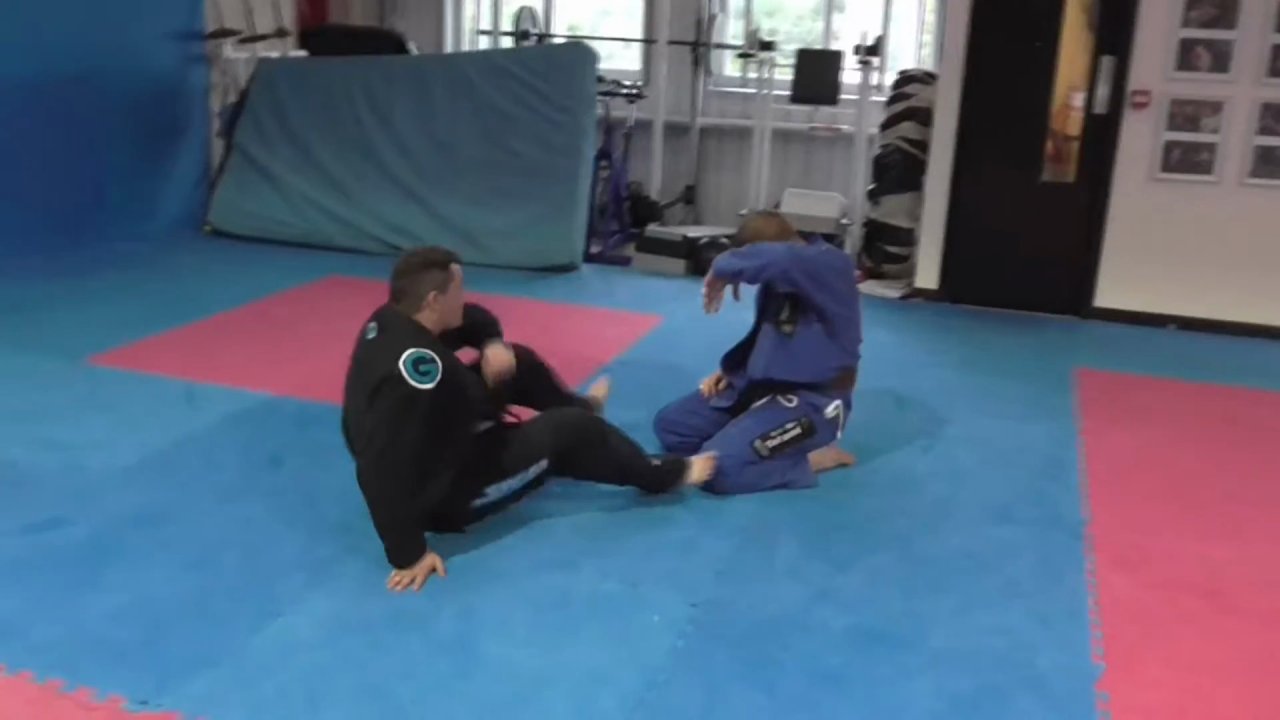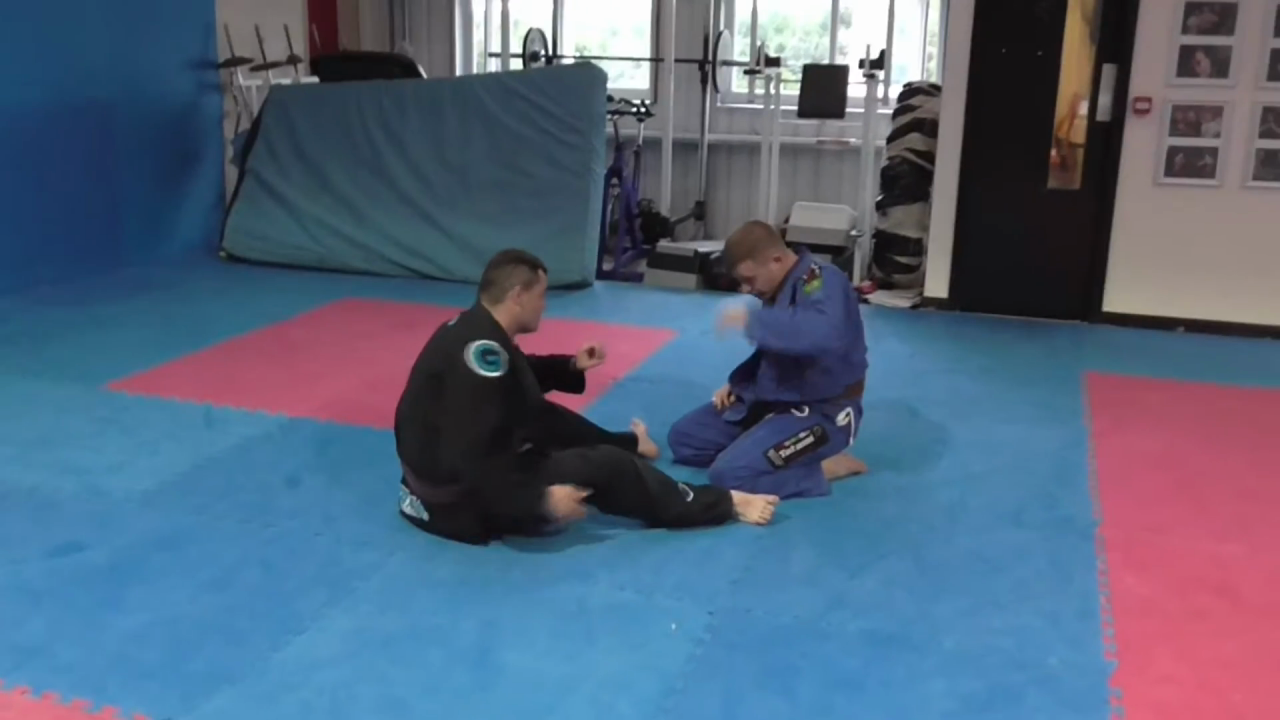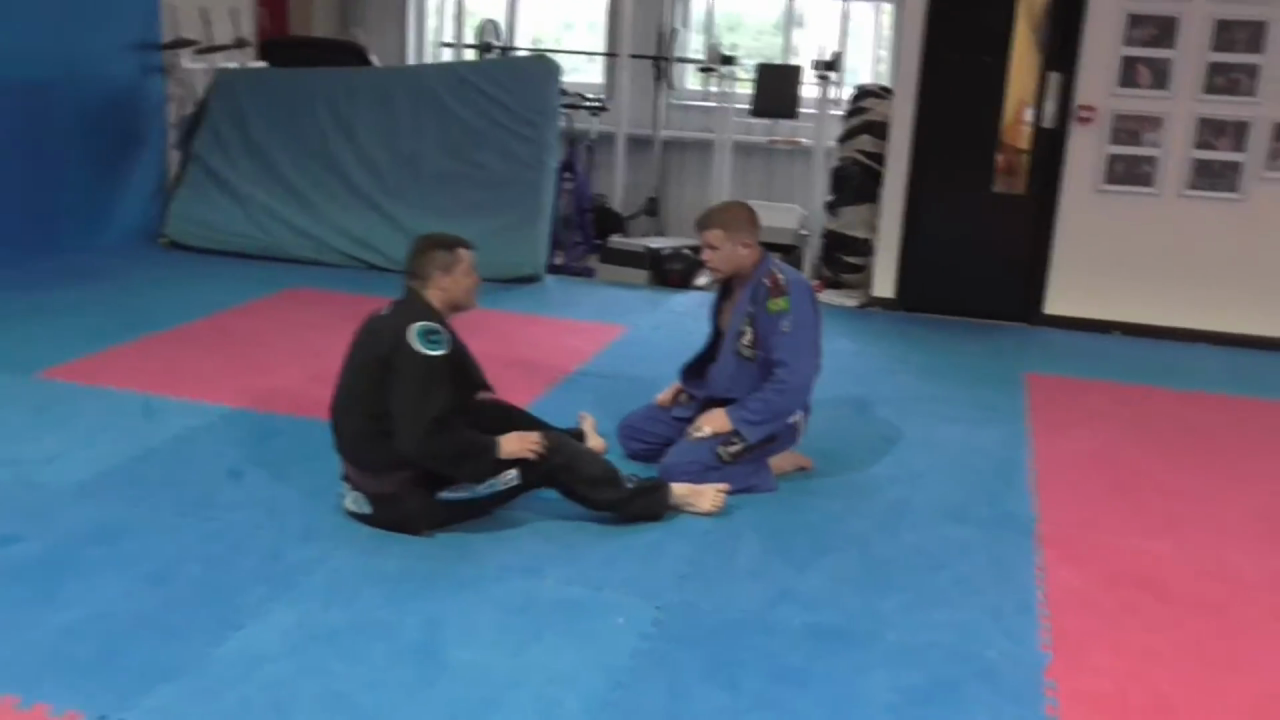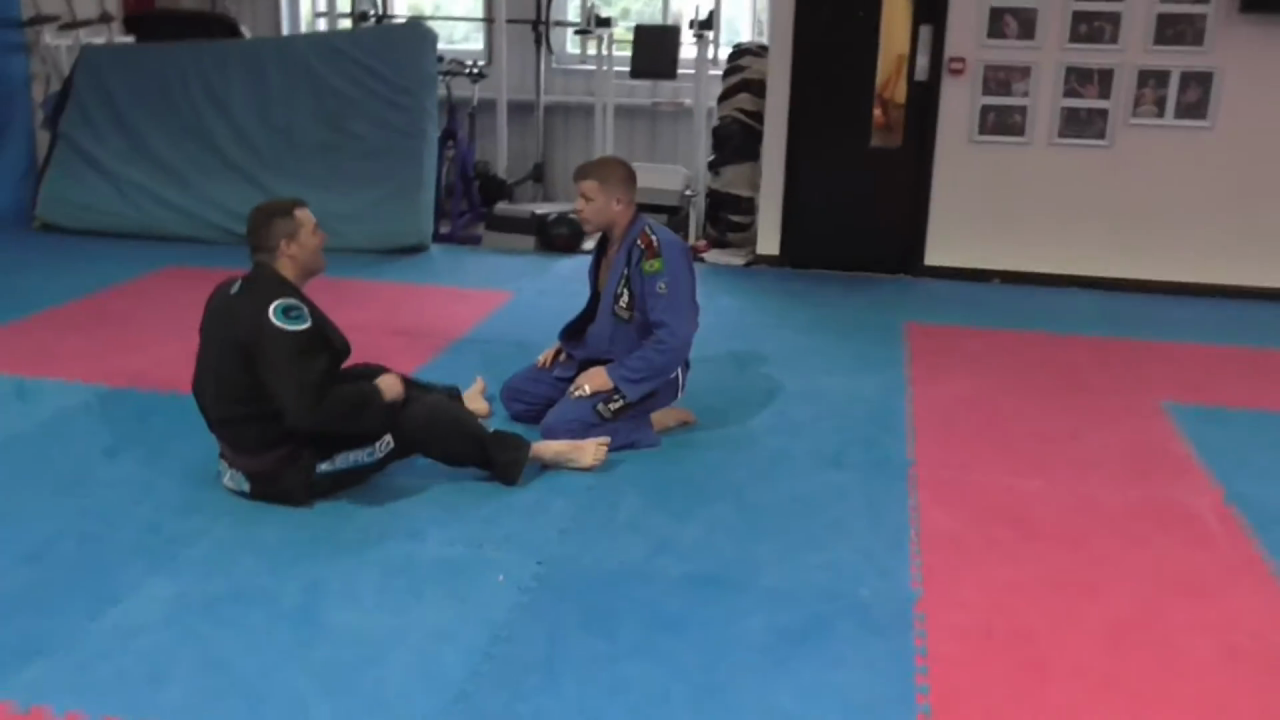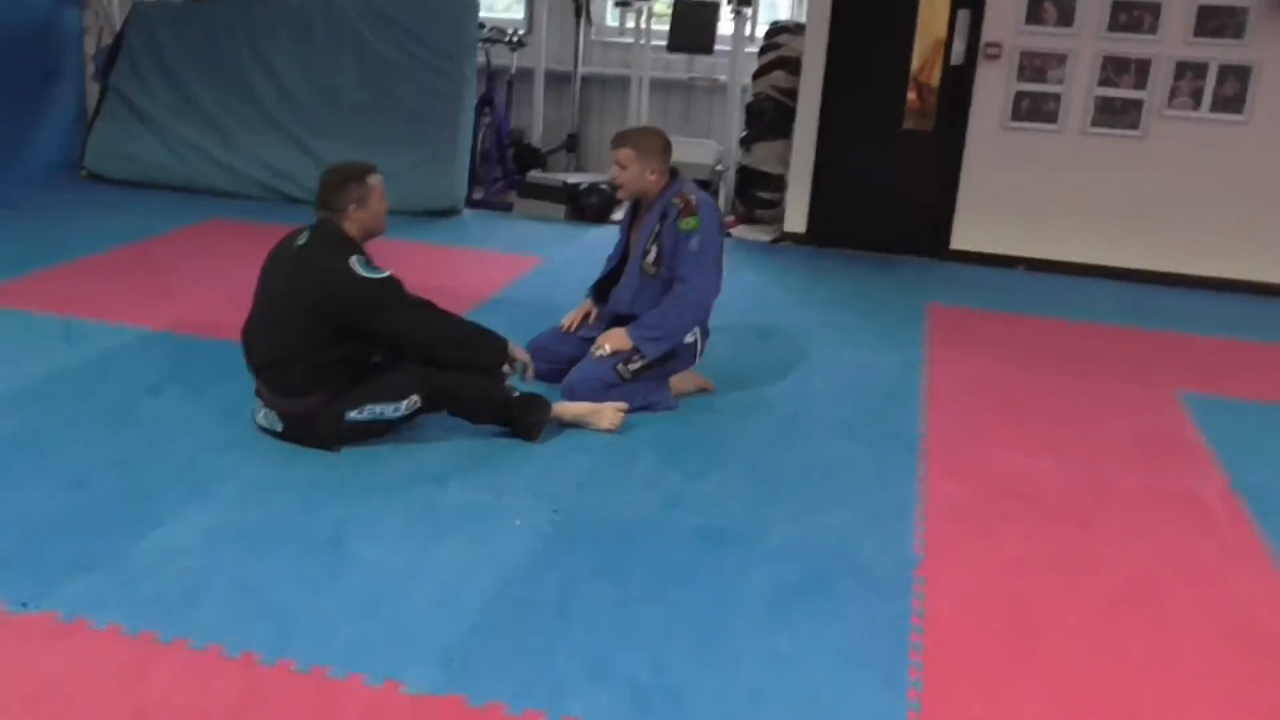
dt=0.7s
person 1, frame 1
left shoulder: (388, 320)
right shoulder: (417, 364)
left elbow: (475, 320)
right elbow: (384, 474)
left wrist: (495, 344)
right wrist: (408, 555)
left hip: (433, 449)
right hip: (437, 493)
left knee: (517, 363)
right knee: (574, 429)
left ankle: (582, 405)
right ankle: (668, 474)
person 1, frame 2
left shoulder: (469, 325)
right shoulder: (484, 352)
left elbow: (512, 376)
right elbow: (469, 456)
left wrist: (572, 366)
right wrist: (541, 497)
left hip: (435, 476)
right hip: (459, 501)
left knee: (542, 417)
right knee: (605, 468)
left ankle: (629, 443)
right ankle: (723, 504)
person 1, frame 3
left shoulder: (394, 318)
right shoulder: (424, 335)
right elbow: (424, 441)
left wrist: (468, 395)
right wrist: (497, 449)
left hip: (375, 471)
right hip: (406, 493)
left knee: (486, 411)
right knee: (544, 454)
left ankle: (575, 441)
right ankle: (665, 496)
person 1, frame 4
left shoulder: (232, 293)
right shoulder: (281, 312)
right elbow: (313, 410)
right wrist: (379, 394)
left hip: (248, 441)
right hip: (283, 466)
left knee: (367, 377)
right knee: (417, 418)
left ankle: (455, 403)
right ankle: (534, 452)
person 1, frame 5
left shoulder: (299, 244)
right shoulder: (345, 271)
right elbow: (426, 326)
right wrist: (504, 350)
left hip: (283, 391)
right hip: (314, 413)
left knee: (408, 342)
right knee: (439, 380)
left ankle: (488, 367)
right ankle: (555, 412)
person 2, frame 1
left shoulder: (831, 266)
right shoulder: (779, 276)
left elbow: (778, 259)
left wrist: (722, 269)
right wrist: (730, 368)
left hip: (810, 401)
right hip: (762, 385)
left knee: (717, 466)
right knee: (670, 425)
left ankle: (814, 458)
right ankle: (779, 443)
person 2, frame 2
left shoulder: (824, 282)
right shoulder: (781, 285)
left elbow: (824, 334)
left wrist: (753, 320)
right wrist: (741, 382)
left hip: (820, 413)
right hip: (774, 399)
left knee: (730, 474)
right knee: (682, 438)
left ankle: (827, 466)
right ankle: (793, 455)
person 2, frame 3
left shoulder: (787, 292)
right shoulder: (731, 281)
left elbow: (794, 380)
left wrist: (735, 417)
right wrist: (687, 381)
left hip: (763, 415)
right hip: (717, 398)
left knee: (678, 468)
right knee: (633, 432)
left ankle: (774, 462)
right ankle: (738, 451)
person 2, frame 4
left shoulder: (660, 251)
right shoulder: (608, 241)
left elbow: (674, 338)
left wrist: (615, 375)
right wrist: (568, 342)
left hip: (643, 373)
right hip: (597, 358)
left knee: (560, 428)
right knee: (515, 395)
left ankle: (656, 418)
person 2, frame 5
left shoulder: (694, 210)
right shoulder: (642, 202)
left elbow: (694, 295)
left wrist: (635, 334)
right wrist: (595, 299)
left hip: (666, 335)
right hip: (621, 319)
left knee: (581, 387)
right knee: (540, 353)
left ankle: (674, 383)
right ankle: (639, 371)
